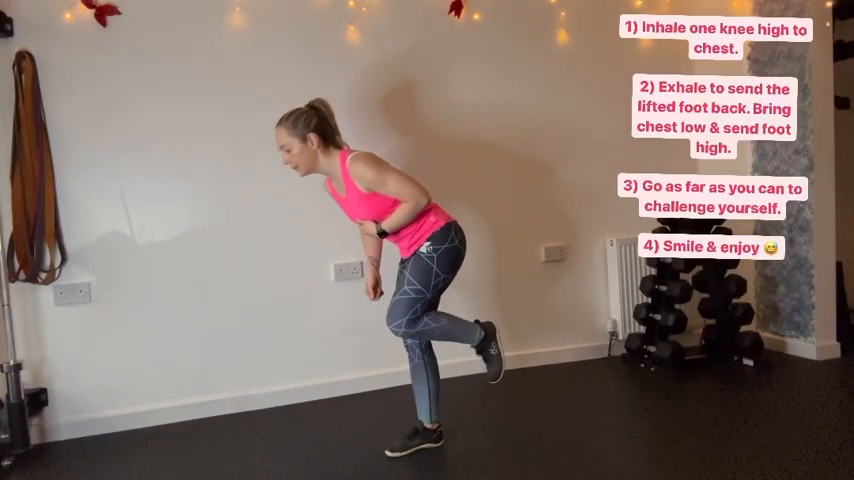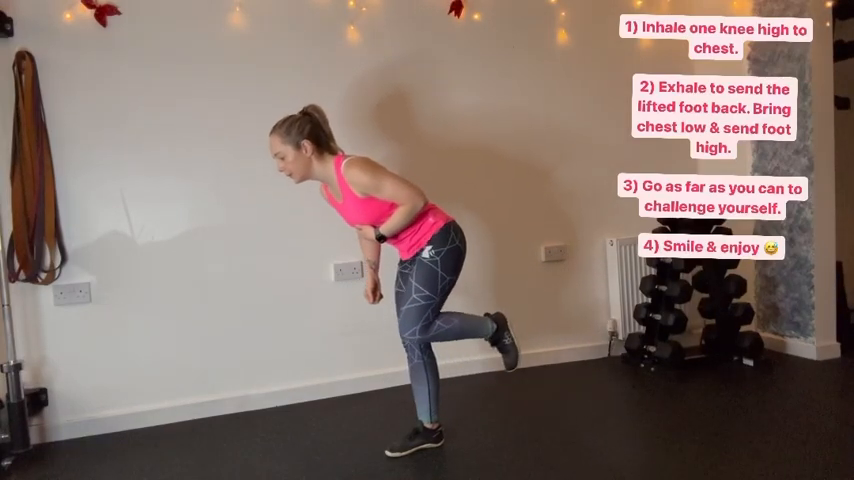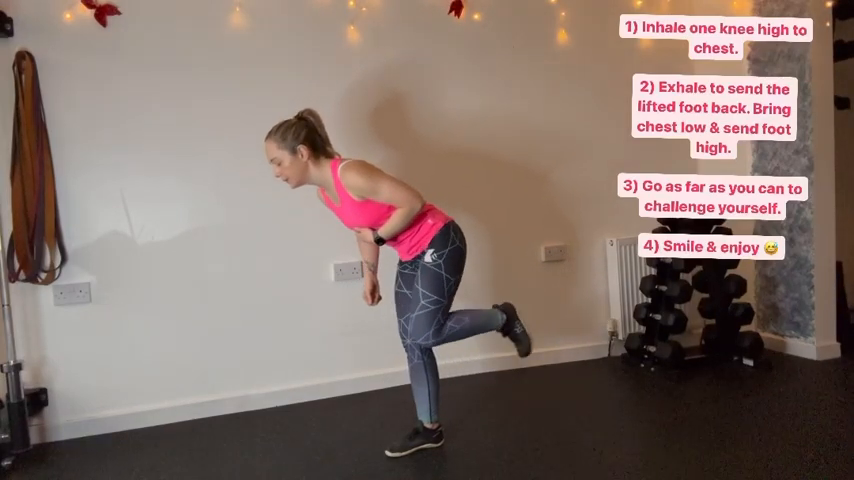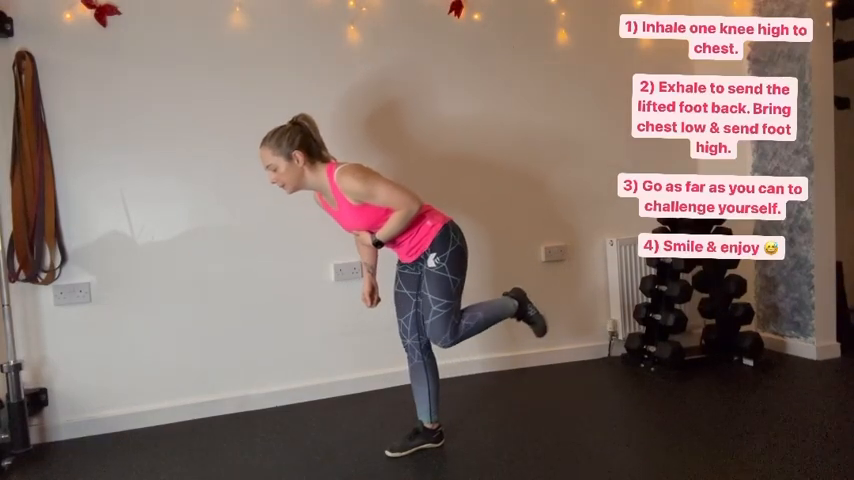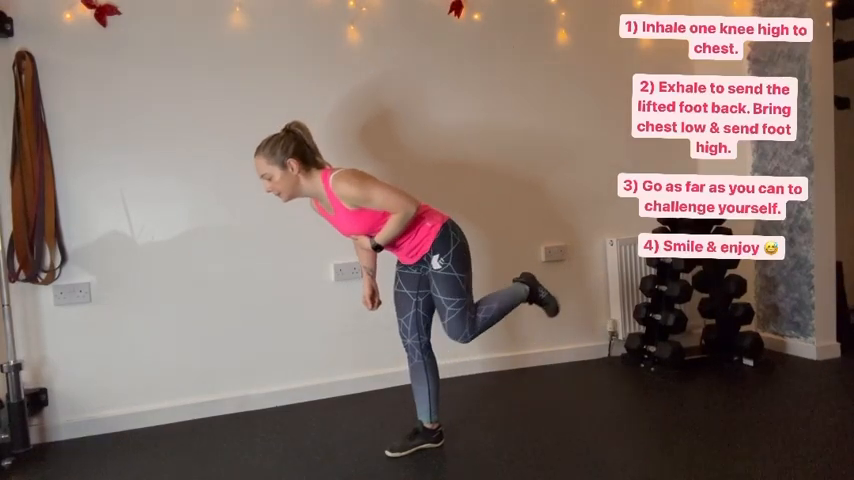
dt=0.2s
person 1, frame 1
left shoulder: (359, 166)
right shoulder: (331, 183)
left elbow: (419, 198)
left wrist: (382, 229)
right wrist: (372, 269)
left hip: (439, 240)
right hip: (414, 252)
left knee: (401, 320)
right knee: (414, 341)
left ankle: (482, 336)
right ankle: (429, 428)
person 1, frame 2
left shoulder: (354, 171)
right shoulder: (327, 188)
left elbow: (416, 200)
left wrist: (380, 233)
right wrist: (371, 273)
left hip: (439, 242)
right hip: (412, 255)
left knee: (415, 328)
right knee: (413, 343)
left ankle: (493, 328)
right ankle: (429, 428)
person 1, frame 3
left shoulder: (350, 174)
right shoulder: (324, 191)
left elbow: (413, 203)
left wrist: (379, 236)
right wrist: (370, 275)
left hip: (439, 243)
right hip: (411, 257)
left knee: (427, 332)
right knee: (413, 343)
left ankle: (504, 318)
right ankle: (429, 429)
person 1, frame 4
left shoulder: (347, 179)
right shoulder: (321, 196)
left elbow: (411, 205)
left wrist: (377, 239)
right wrist: (368, 277)
left hip: (438, 245)
right hip: (411, 259)
left knee: (444, 333)
right knee: (414, 343)
left ankle: (515, 304)
right ankle: (430, 429)
person 1, frame 5
left shoulder: (343, 184)
right shoulder: (318, 202)
left elbow: (408, 207)
left wrist: (376, 243)
right wrist: (368, 280)
left hip: (439, 245)
right hip: (411, 260)
left knee: (463, 329)
right knee: (414, 344)
left ankle: (526, 289)
right ankle: (429, 429)
